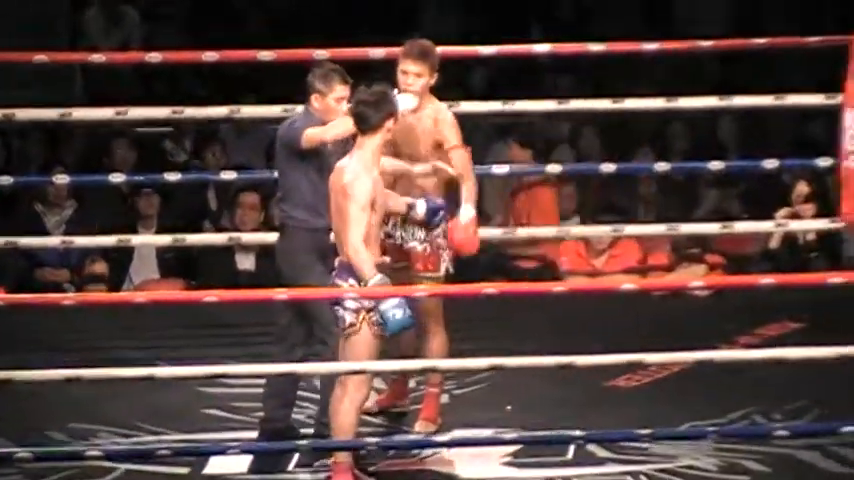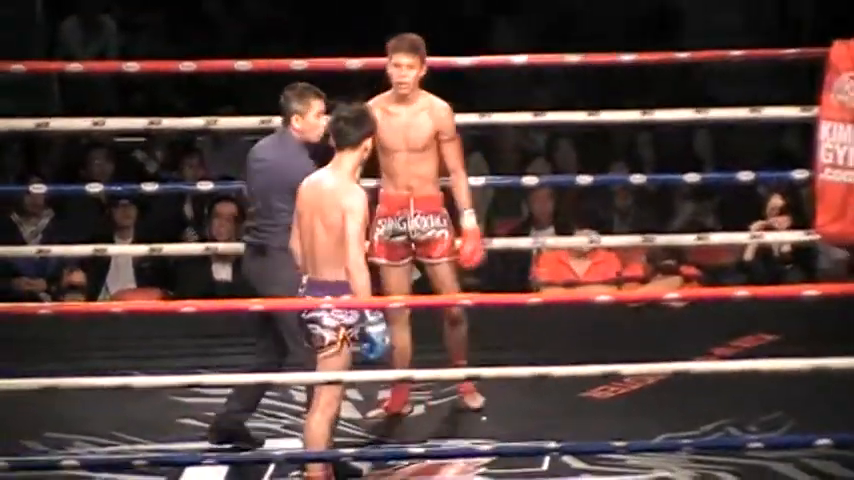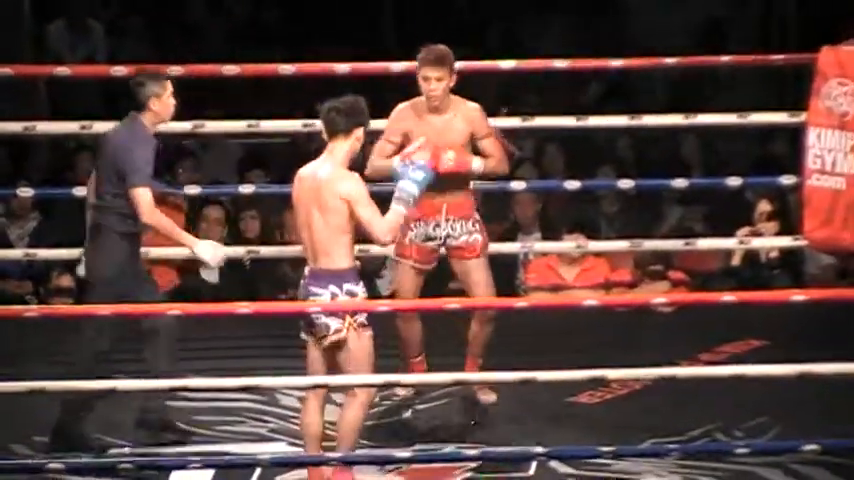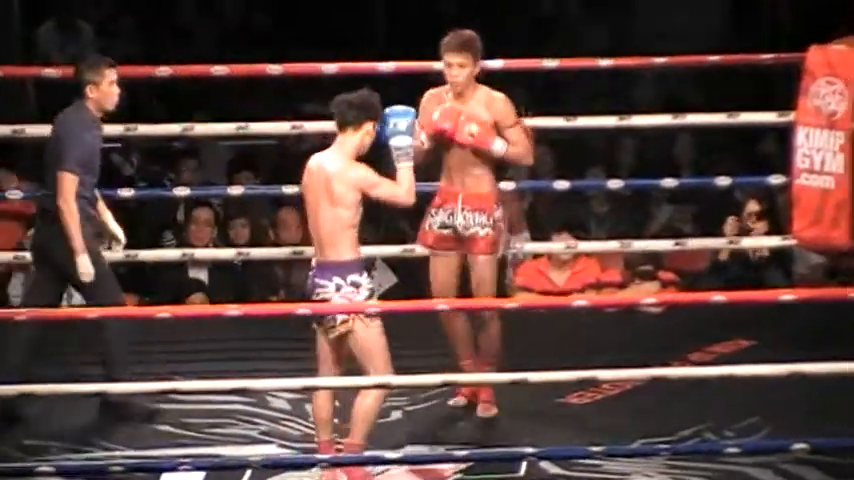
dt=0.7s
person 1, frame 1
left shoulder: (348, 166)
right shoulder: (363, 174)
left elbow: (379, 200)
right elbow: (354, 244)
left wrist: (419, 206)
right wrist: (383, 293)
left hip: (351, 278)
right hip: (361, 282)
left knee: (346, 381)
right knee: (357, 384)
person 1, frame 2
left shoulder: (309, 184)
right shoulder: (353, 193)
right elbow: (355, 264)
right wrist: (372, 317)
left hip: (311, 293)
right hip: (337, 299)
left knee: (323, 396)
right knee: (327, 400)
person 1, frame 3
left shoulder: (303, 175)
right shoulder: (347, 181)
right elbow: (383, 233)
right wrist: (406, 194)
left hip: (312, 284)
right hip: (341, 288)
left knee: (317, 391)
right knee: (362, 390)
person 1, frame 4
left shoulder: (314, 163)
right shoulder: (355, 173)
right elbow: (406, 197)
right wrist: (403, 150)
left hip: (321, 275)
right hip: (347, 279)
left knee: (328, 376)
right knee: (379, 377)
person 2, frame 1
left shoulder: (334, 137)
right shoulder: (296, 131)
right elbow: (325, 135)
left hip: (317, 242)
right hip: (300, 245)
left knee: (298, 339)
right knee: (332, 335)
left ankle: (274, 424)
right ankle: (332, 431)
person 2, frame 2
left shoulder: (259, 150)
right shoulder: (297, 163)
left hip: (258, 258)
right hip: (281, 263)
left knee: (272, 349)
right knee: (309, 353)
left ankle: (229, 423)
person 2, frame 3
left shoulder: (126, 133)
right shoulder: (136, 144)
left elbow: (94, 186)
right elbow: (147, 214)
left wrist: (92, 236)
right wrist: (195, 244)
left hip: (115, 245)
right hip: (114, 249)
left knee: (159, 324)
right knee: (97, 340)
left ankle: (152, 411)
right ankle: (68, 428)
person 2, frame 4
left shoulder: (77, 121)
right shoulder: (79, 130)
right elbow: (65, 198)
left wrist: (108, 218)
right wrist: (81, 253)
left hip: (50, 230)
right hip: (68, 231)
right knee: (112, 311)
right ankle: (116, 399)
person 3, frame 1
left shoulder: (442, 120)
left elbow: (466, 175)
left wrist: (466, 212)
left hip: (428, 223)
right hip: (396, 218)
left knee: (429, 316)
left ankle: (432, 403)
right ankle: (398, 389)
person 3, frame 2
left shoulder: (438, 111)
right shoulder: (372, 111)
left elbow: (456, 171)
left wrist: (470, 223)
left hip: (430, 212)
right hip: (389, 214)
left knee: (453, 306)
right knee: (396, 312)
left ankle: (463, 380)
right ankle: (399, 395)
person 3, frame 3
left shoulder: (472, 114)
right shoulder: (402, 115)
left elbow: (501, 164)
right elbow: (374, 168)
left wrist: (467, 165)
right wrist: (404, 162)
left hip: (463, 216)
right hip: (422, 216)
left knee: (486, 305)
right knee: (404, 304)
left ankle: (473, 372)
right ankle: (417, 371)
person 3, frame 4
left shoulder: (496, 103)
right shoulder: (433, 99)
left elbow: (526, 156)
right elbow: (416, 152)
left wrist: (487, 141)
right wrist: (429, 135)
left hip: (482, 206)
right hip: (444, 203)
left knee: (485, 306)
right knee: (443, 300)
left ankle: (487, 385)
right ankle: (469, 379)
